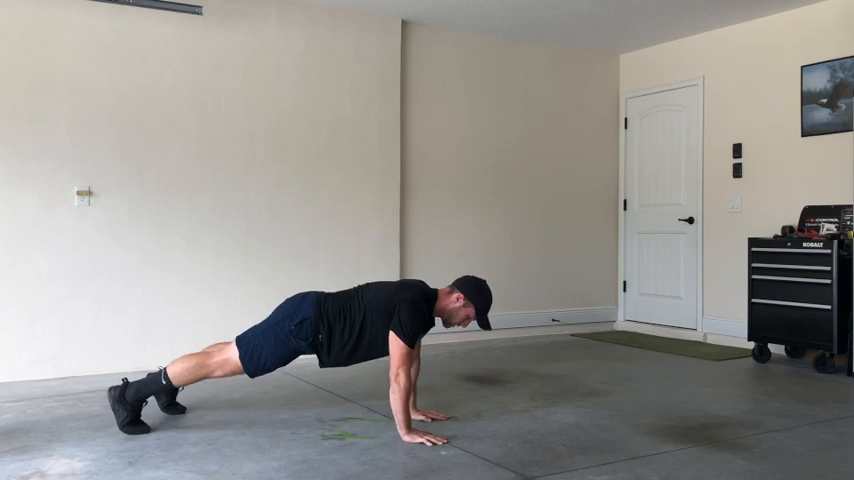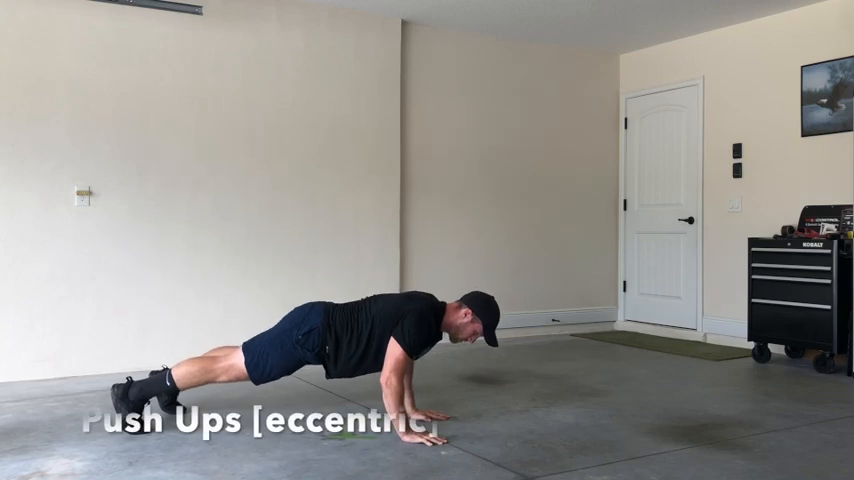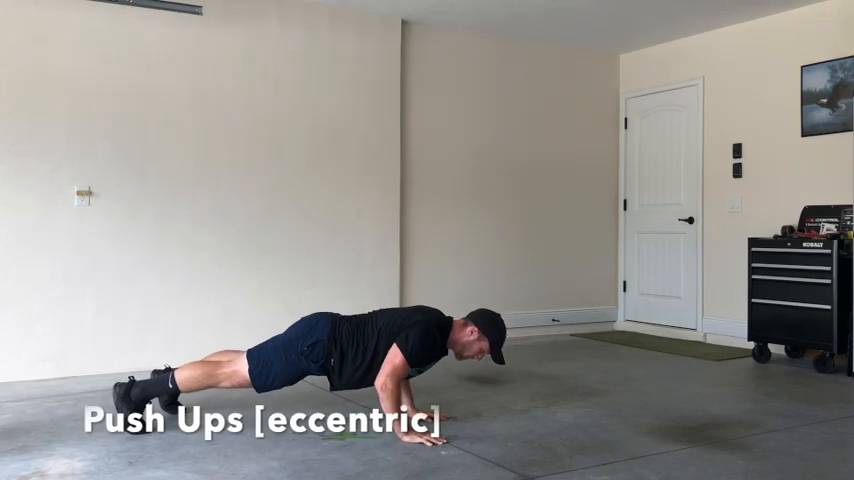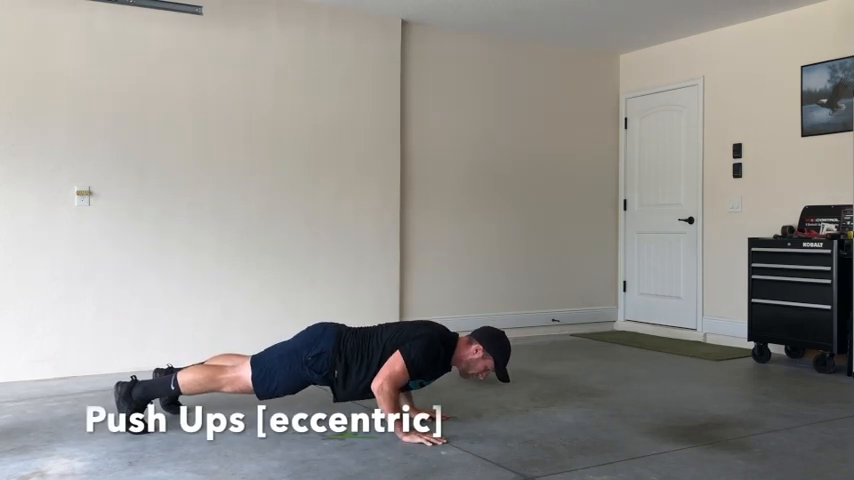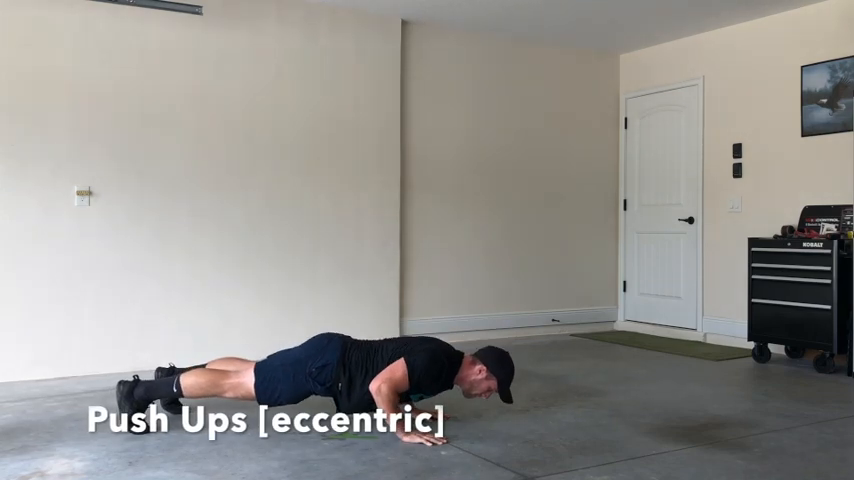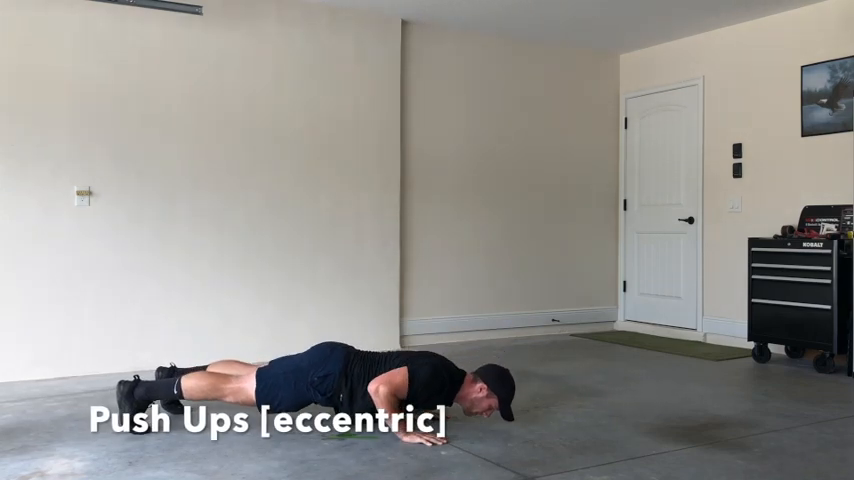
dt=0.5s
person 1, frame 1
left shoulder: (420, 301)
right shoulder: (414, 307)
left elbow: (411, 359)
right elbow: (399, 373)
left wrist: (413, 409)
right wrist: (405, 431)
left hip: (309, 319)
right hip: (305, 323)
left knee: (231, 353)
right knee: (222, 363)
left ankle: (165, 387)
right ankle: (131, 394)
person 1, frame 2
left shoulder: (427, 312)
right shoulder: (422, 320)
left elbow: (403, 359)
right elbow: (390, 377)
left wrist: (412, 409)
right wrist: (404, 430)
left hip: (317, 329)
right hip: (313, 333)
left knee: (238, 357)
right knee: (227, 367)
left ankle: (164, 384)
right ankle: (134, 392)
person 1, frame 3
left shoulder: (434, 328)
right shoulder: (427, 334)
left elbow: (398, 362)
right elbow: (384, 380)
left wrist: (412, 409)
right wrist: (403, 430)
left hip: (323, 338)
right hip: (319, 344)
left knee: (242, 362)
right knee: (231, 374)
left ankle: (168, 380)
right ankle: (136, 391)
person 1, frame 4
left shoulder: (438, 342)
right shoulder: (433, 347)
right elbow: (381, 384)
left wrist: (411, 407)
right wrist: (403, 431)
left hip: (328, 347)
right hip: (322, 354)
left knee: (244, 366)
right knee: (233, 379)
left ankle: (171, 376)
right ankle: (138, 390)
person 1, frame 5
left shoulder: (443, 359)
right shoulder: (436, 363)
right elbow: (380, 386)
left wrist: (413, 409)
right wrist: (403, 431)
left hip: (331, 357)
right hip: (326, 365)
left knee: (246, 371)
right knee: (234, 385)
left ankle: (172, 374)
right ankle: (139, 391)
person 1, frame 6
left shoulder: (444, 376)
right shoulder: (437, 379)
right elbow: (378, 388)
left wrist: (417, 410)
right wrist: (404, 431)
left hip: (334, 364)
right hip: (327, 373)
left knee: (249, 374)
right knee: (235, 389)
left ankle: (174, 374)
right ankle: (140, 391)
